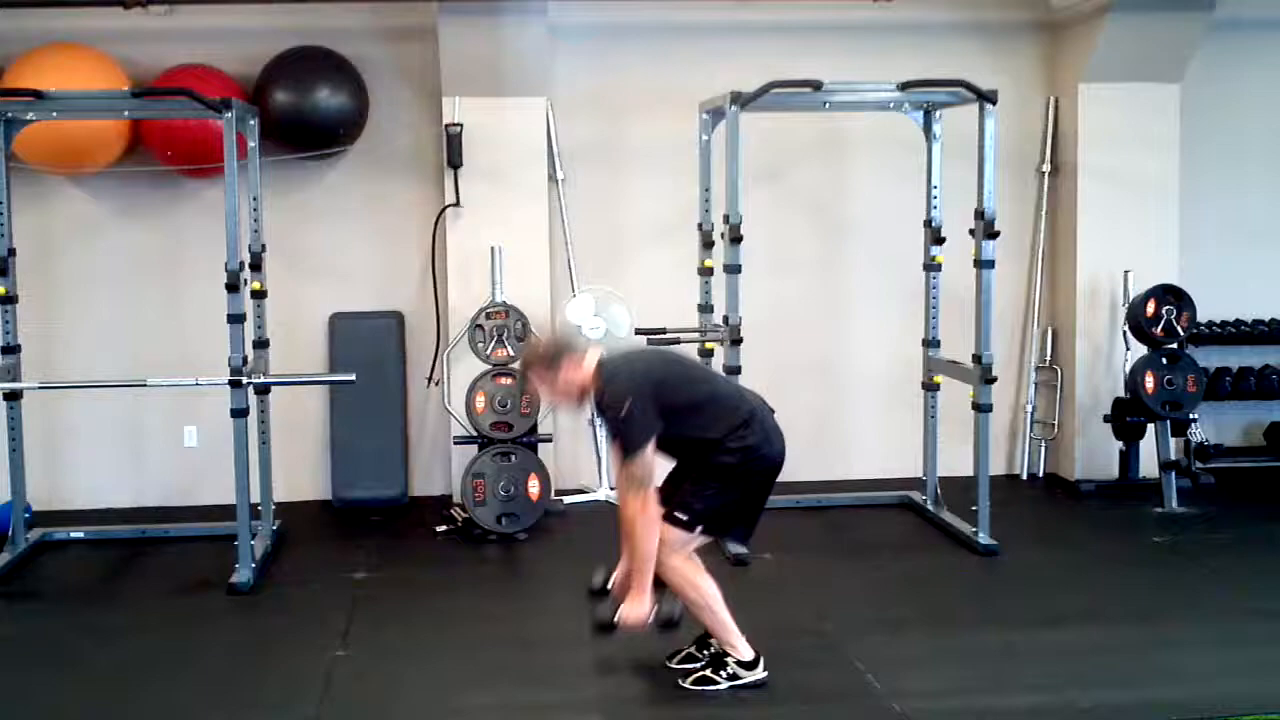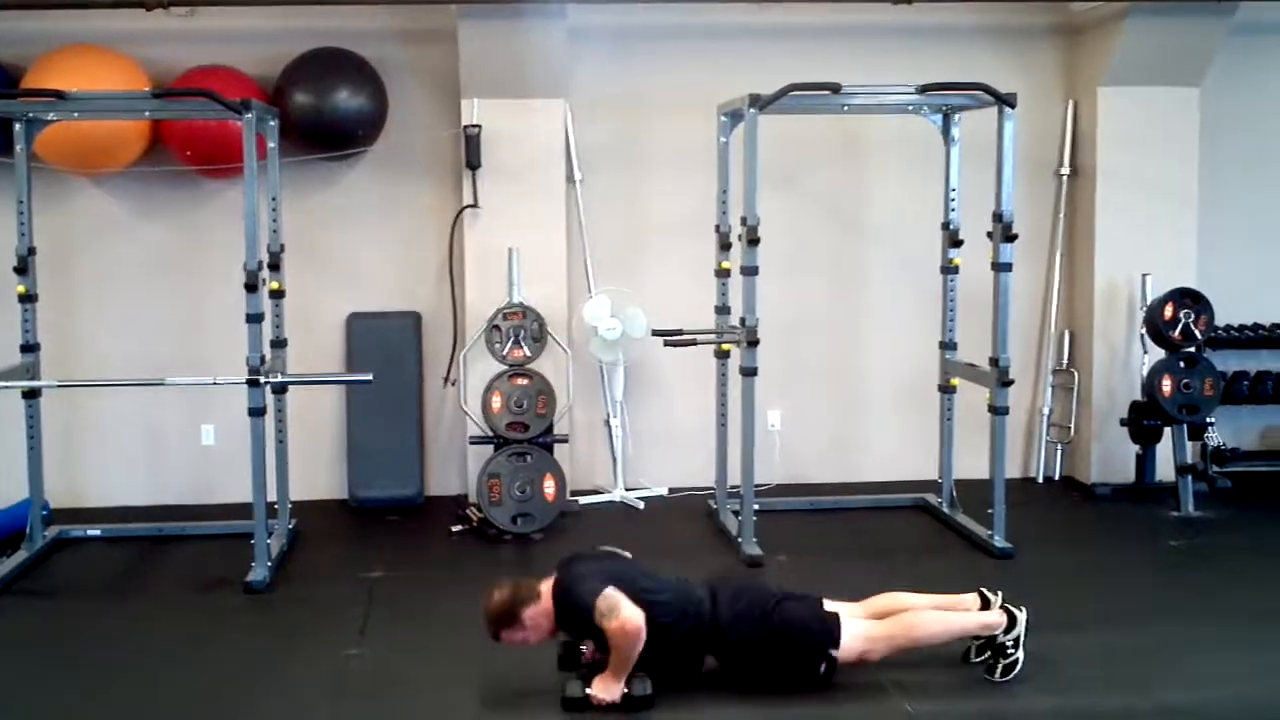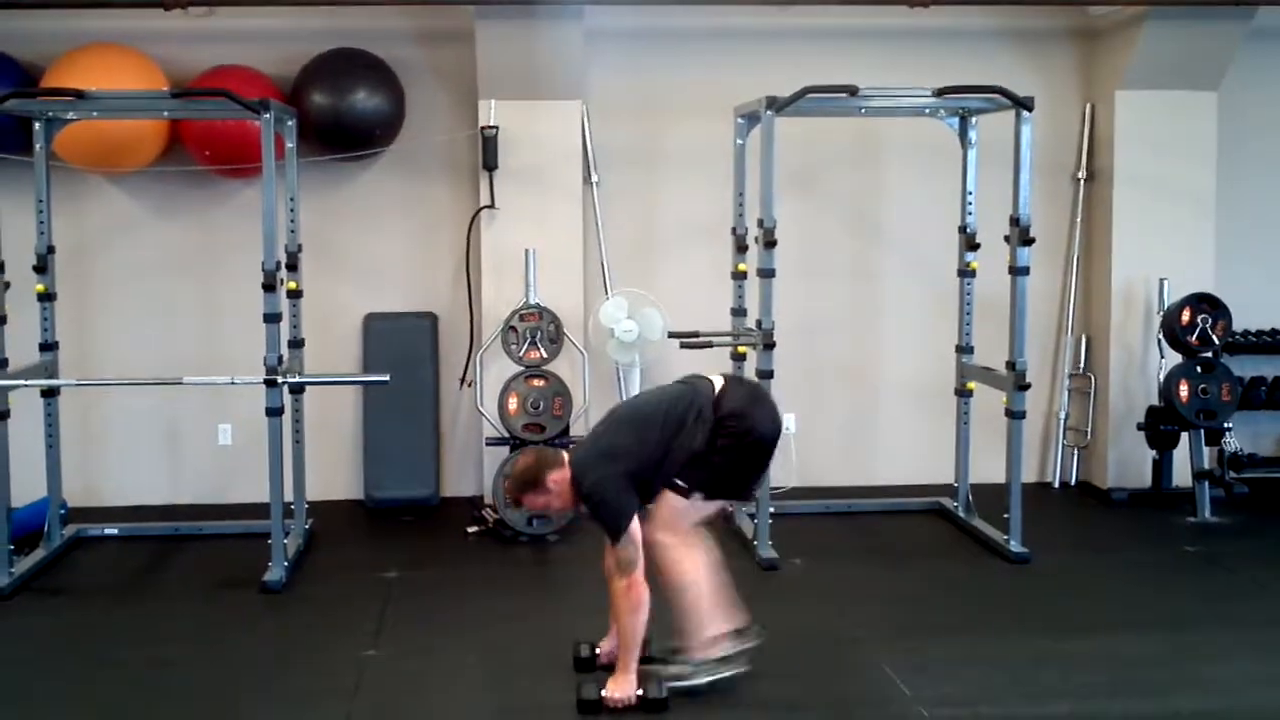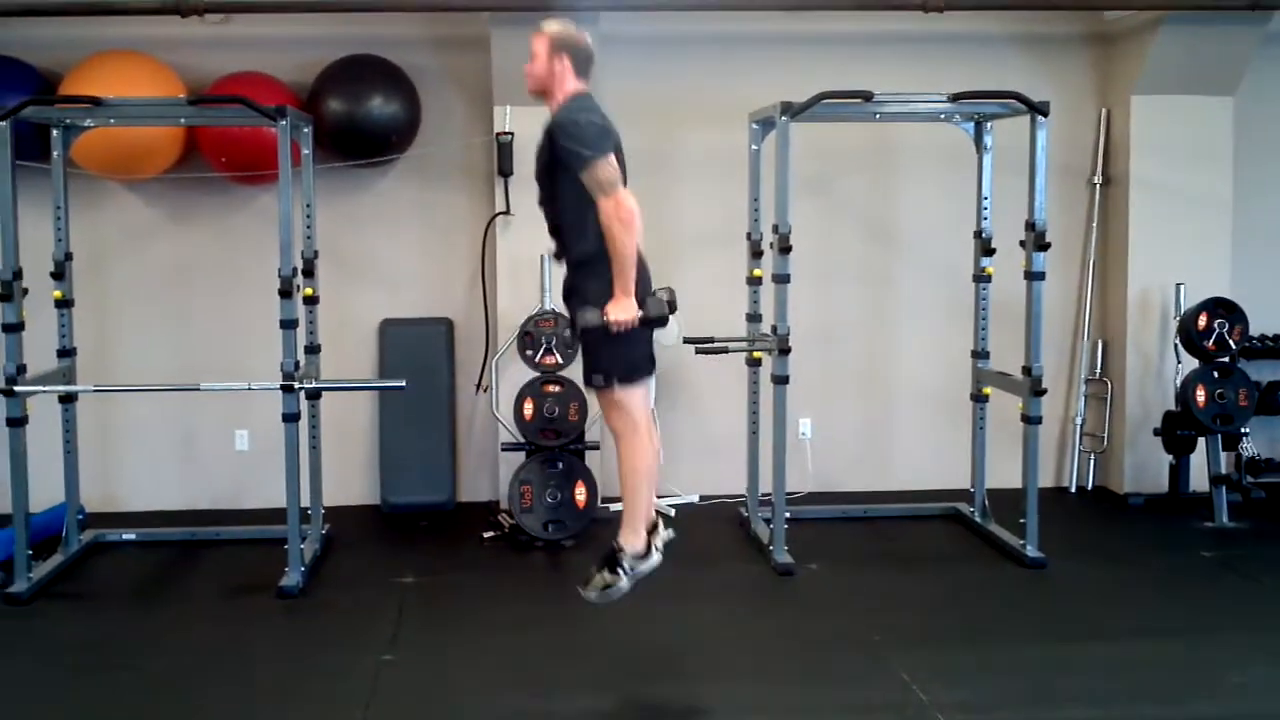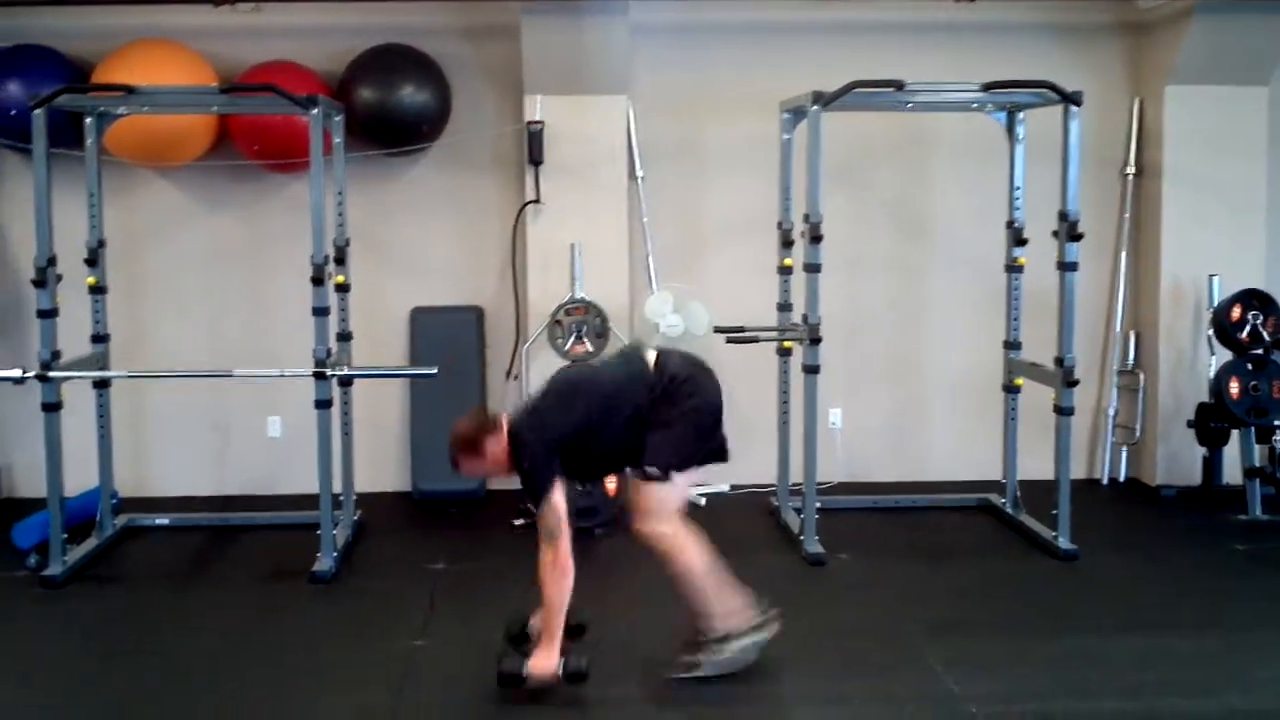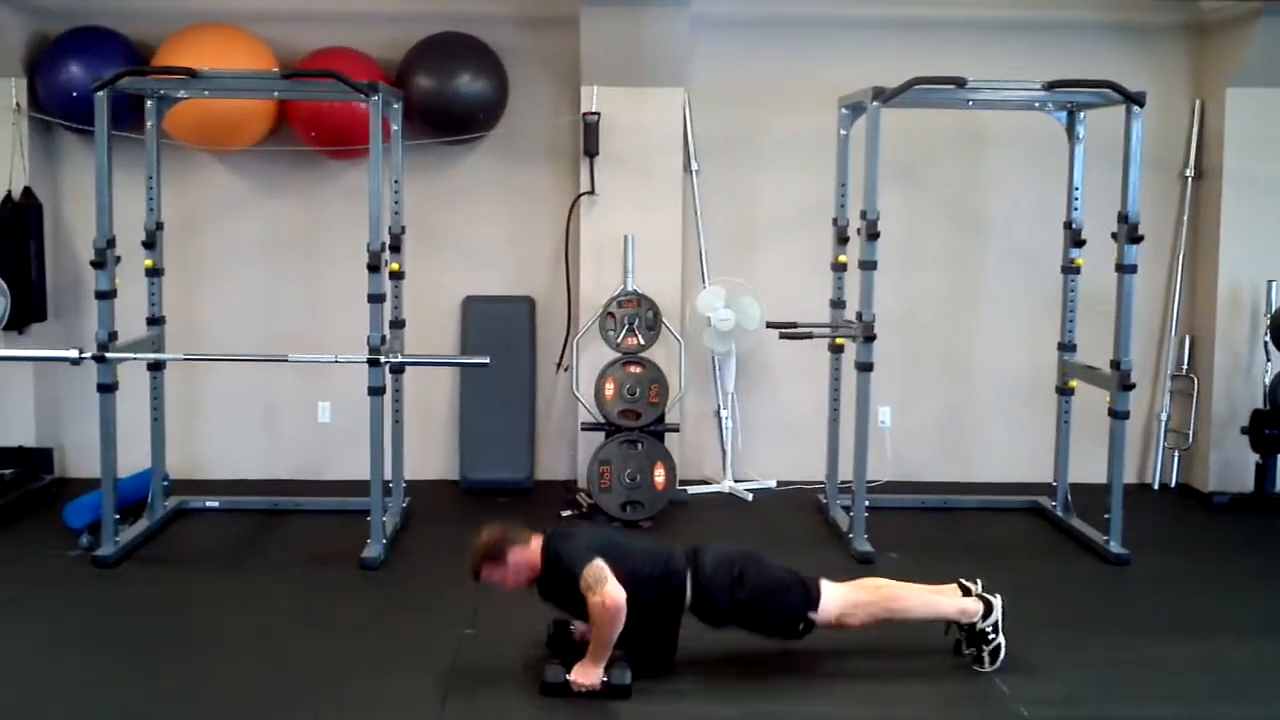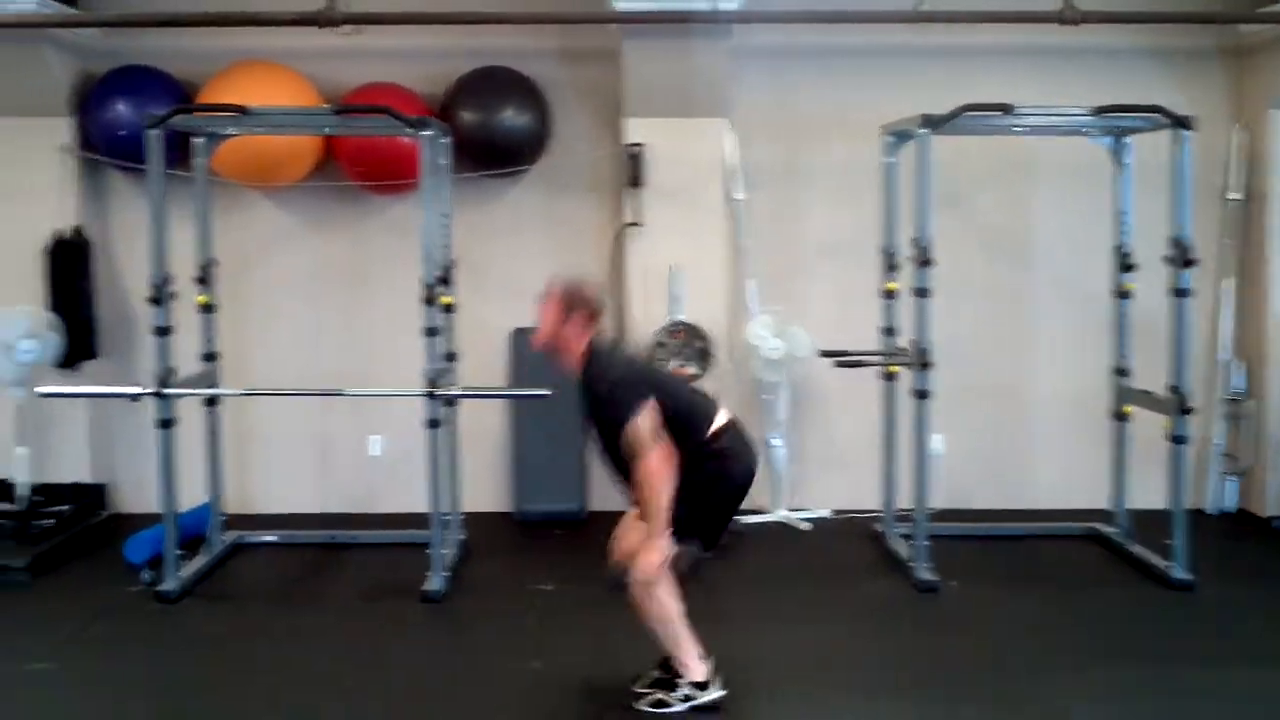
dt=0.7s
person 1, frame 1
left shoulder: (622, 393)
right shoulder: (614, 384)
left elbow: (640, 501)
right elbow: (630, 482)
left wrist: (640, 592)
right wrist: (628, 561)
left hip: (746, 447)
right hip: (725, 437)
left knee: (666, 550)
right knee: (671, 538)
left ankle: (742, 659)
right ankle: (718, 636)
person 1, frame 2
left shoulder: (572, 593)
right shoulder: (577, 568)
left elbow: (630, 623)
right elbow: (623, 558)
left wrist: (614, 679)
right wrist: (607, 637)
left hip: (733, 627)
right hip: (725, 603)
left knee: (869, 640)
right knee: (858, 615)
left ankle: (997, 623)
right ankle: (979, 604)
person 1, frame 3
left shoulder: (598, 480)
right shoulder: (594, 461)
left elbow: (631, 580)
right elbow: (618, 559)
left wrist: (626, 672)
right wrist: (617, 634)
left hip: (739, 420)
right hip: (728, 406)
left knee: (666, 531)
right knee: (670, 528)
left ankle: (712, 648)
right ankle: (731, 628)
person 1, frame 4
left shoulder: (574, 121)
right shoulder: (578, 120)
left elbow: (618, 206)
left wrist: (623, 293)
left hip: (605, 286)
right hip: (599, 280)
left knee: (624, 407)
right knee: (627, 406)
left ankle: (635, 543)
right ankle: (643, 525)
person 1, frame 5
left shoulder: (530, 444)
right shoulder: (528, 434)
left elbow: (558, 548)
right elbow: (554, 534)
left wrist: (549, 643)
right wrist: (552, 611)
left hip: (679, 391)
left knee: (651, 522)
right knee: (657, 515)
left ankle: (731, 627)
right ankle: (735, 615)
person 1, frame 6
left shoulder: (561, 556)
right shoulder: (558, 544)
left elbow: (612, 599)
left wrist: (593, 662)
right wrist: (596, 625)
left hip: (712, 585)
right hip: (702, 572)
left knee: (847, 608)
right knee: (839, 595)
left ankle: (973, 610)
right ankle: (960, 594)
person 1, frame 7
left shoulder: (605, 377)
right shoulder: (599, 367)
left elbow: (655, 459)
right elbow: (647, 452)
left wrist: (653, 539)
right wrist: (636, 527)
left hip: (720, 460)
right hip: (708, 454)
left knee: (640, 560)
right knee: (626, 549)
left ankle: (696, 677)
right ankle: (689, 662)
